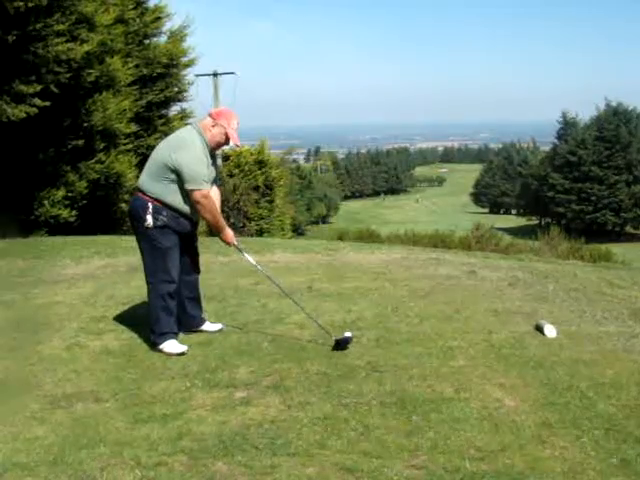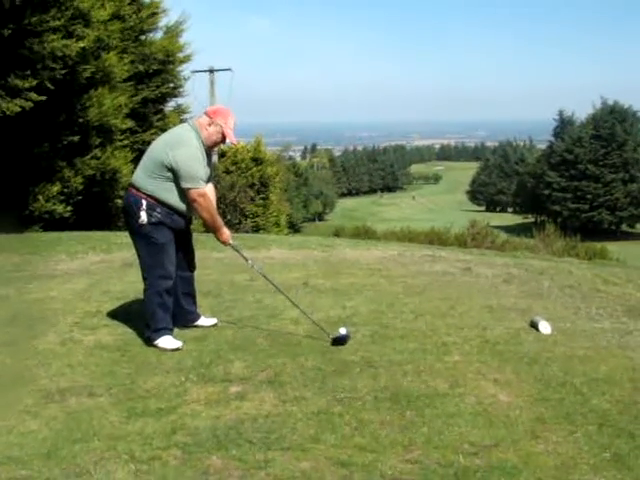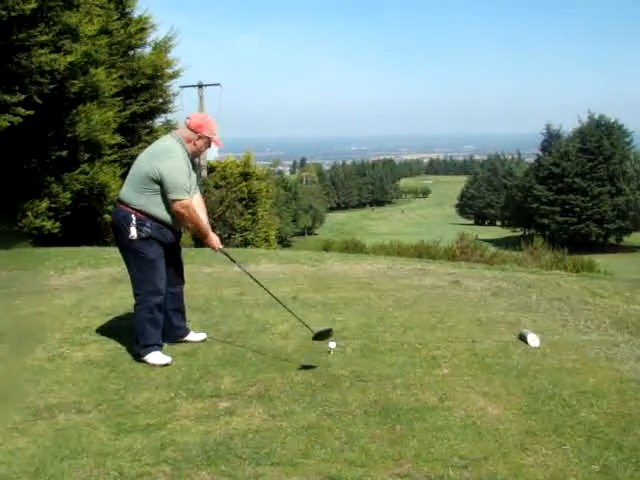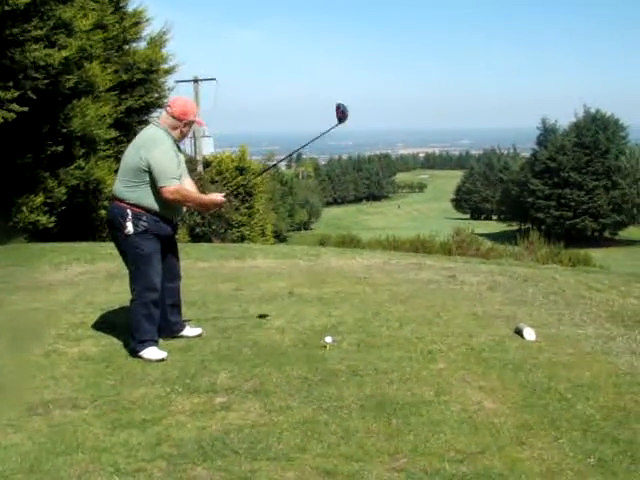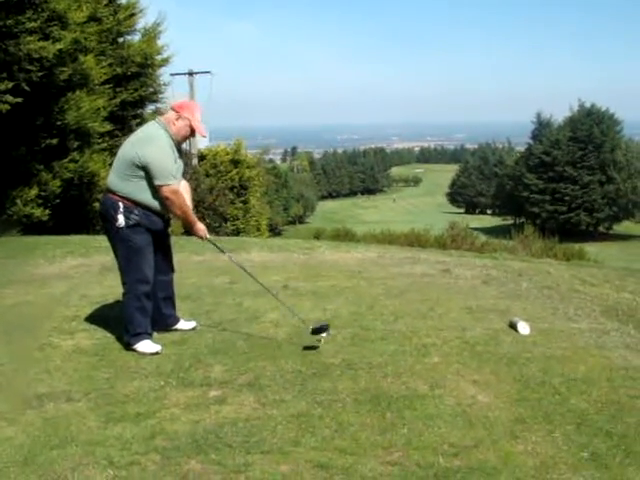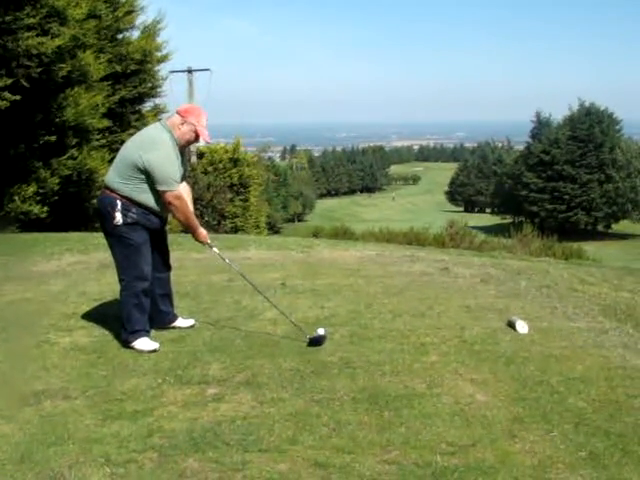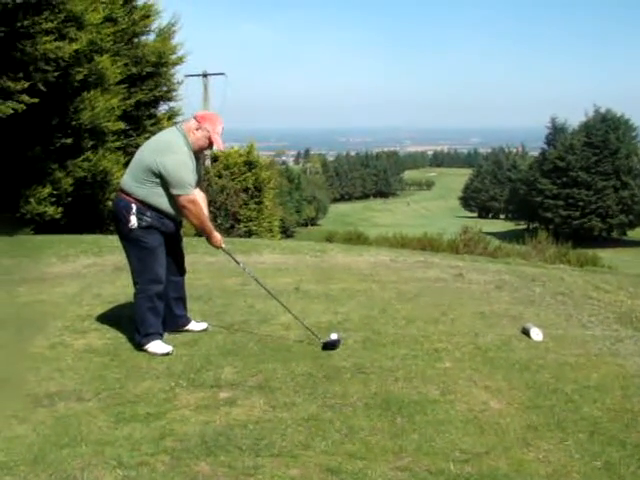
dt=0.7s
person 1, frame 1
left shoulder: (203, 145)
right shoulder: (190, 148)
left elbow: (212, 188)
right elbow: (201, 198)
left wrist: (217, 224)
right wrist: (222, 229)
left hip: (177, 216)
right hip: (155, 215)
left knee: (188, 271)
right knee: (164, 276)
left ankle: (191, 320)
right ankle: (163, 336)
person 1, frame 2
left shoulder: (199, 142)
right shoulder: (187, 146)
left elbow: (207, 186)
right elbow: (198, 197)
left wrist: (215, 223)
right wrist: (219, 229)
left hip: (172, 212)
right hip: (148, 211)
left knee: (183, 266)
right knee: (161, 273)
left ankle: (186, 315)
right ankle: (158, 331)
person 1, frame 3
left shoulder: (181, 153)
right shoulder: (172, 158)
left elbow: (194, 195)
right elbow: (182, 206)
left wrist: (207, 230)
right wrist: (206, 236)
left hip: (161, 227)
right hip: (138, 227)
left knee: (173, 281)
right knee: (152, 288)
left ankle: (175, 330)
right ankle: (147, 347)
person 1, frame 4
left shoulder: (164, 138)
right shoulder: (158, 146)
left elbow: (183, 178)
right elbow: (171, 191)
left wrist: (201, 201)
right wrist: (206, 200)
left hip: (156, 221)
right hip: (135, 221)
left knee: (169, 276)
right knee: (148, 283)
left ankle: (170, 325)
right ankle: (143, 342)
person 1, frame 5
left shoulder: (166, 139)
right shoulder: (156, 143)
left elbow: (180, 182)
right elbow: (169, 193)
left wrist: (190, 217)
right wrist: (193, 224)
left hip: (149, 215)
right hip: (127, 215)
left knee: (162, 270)
right knee: (139, 277)
left ankle: (164, 319)
right ankle: (136, 335)
person 1, frame 6
left shoulder: (174, 141)
right shoulder: (160, 148)
left elbow: (181, 185)
right elbow: (172, 199)
left wrist: (192, 222)
right wrist: (195, 229)
left hip: (147, 212)
right hip: (123, 212)
left knee: (159, 267)
right knee: (137, 275)
left ankle: (163, 317)
right ankle: (134, 333)
person 1, frame 7
left shoulder: (190, 146)
right shoulder: (175, 152)
left elbow: (196, 190)
right elbow: (187, 202)
left wrist: (208, 225)
right wrist: (210, 233)
left hip: (161, 215)
right hip: (138, 215)
left knee: (174, 270)
right knee: (151, 277)
left ankle: (176, 320)
right ankle: (148, 336)
